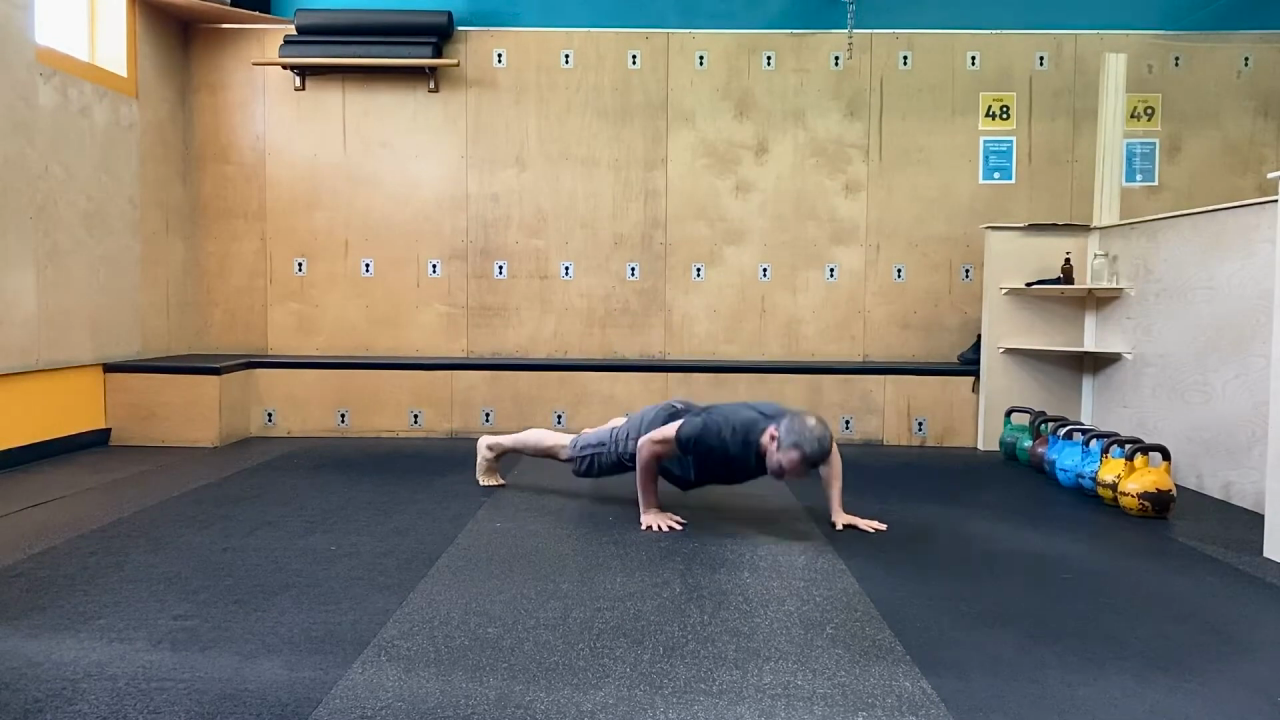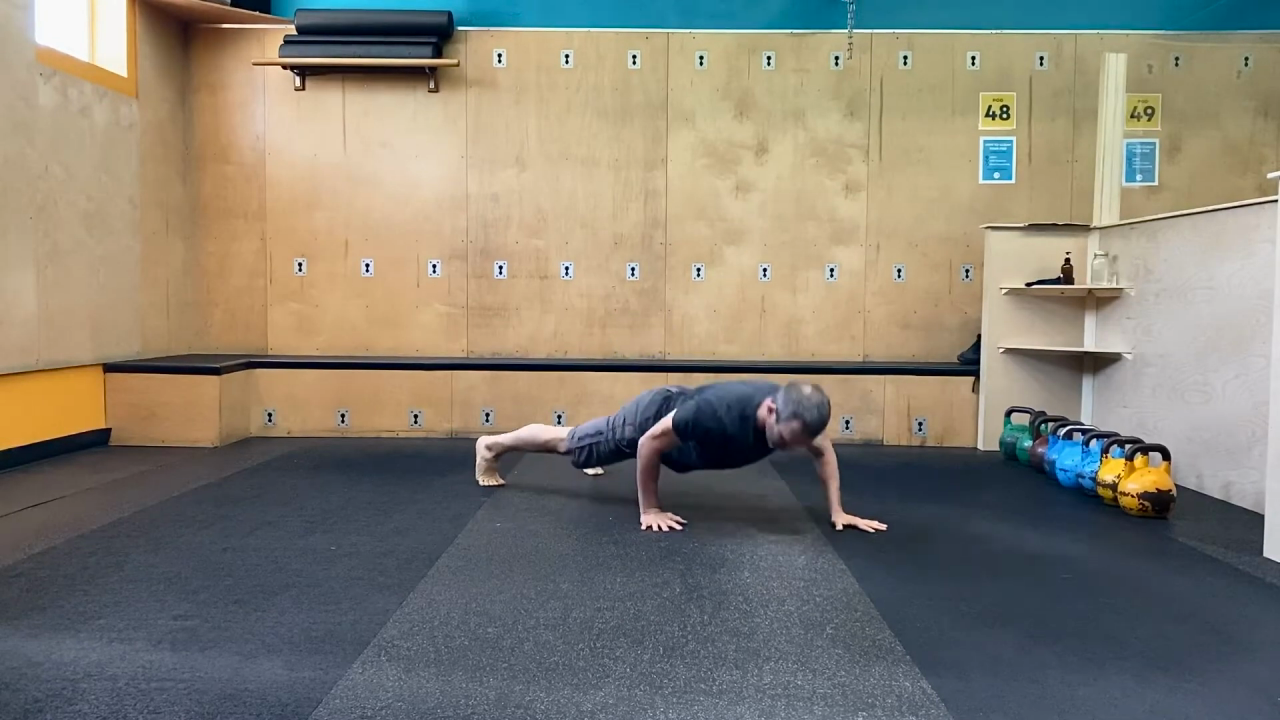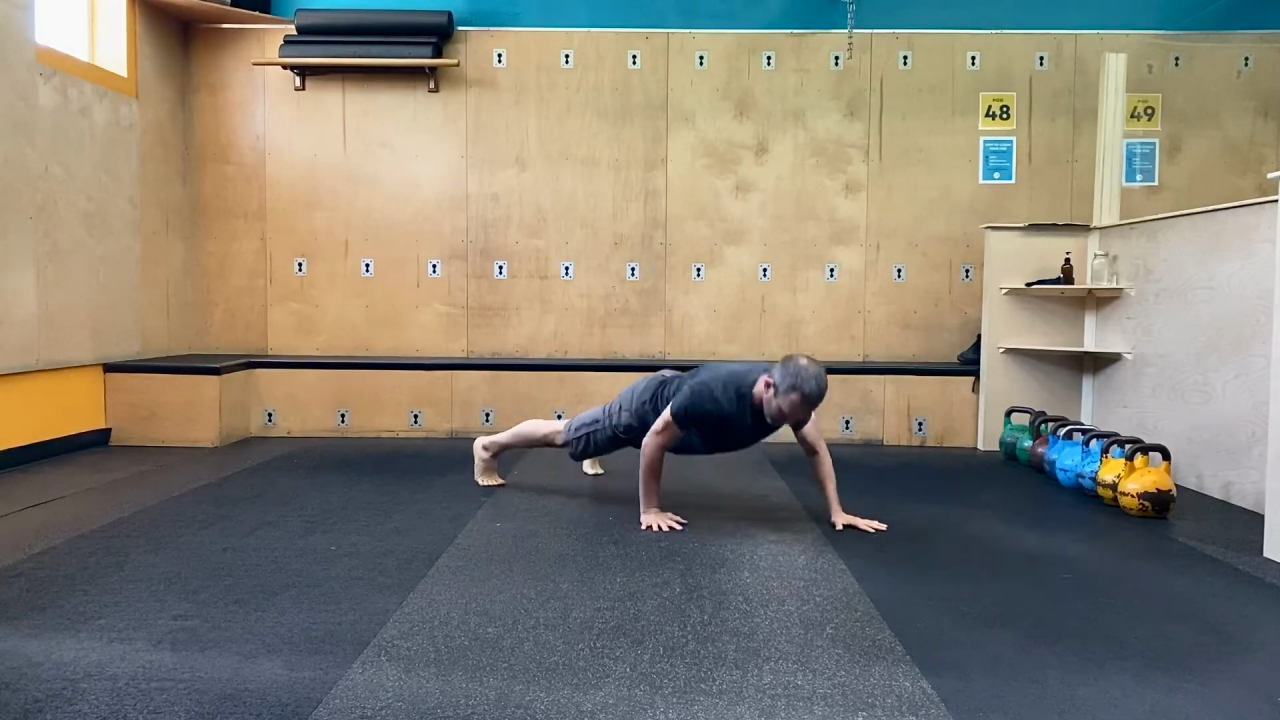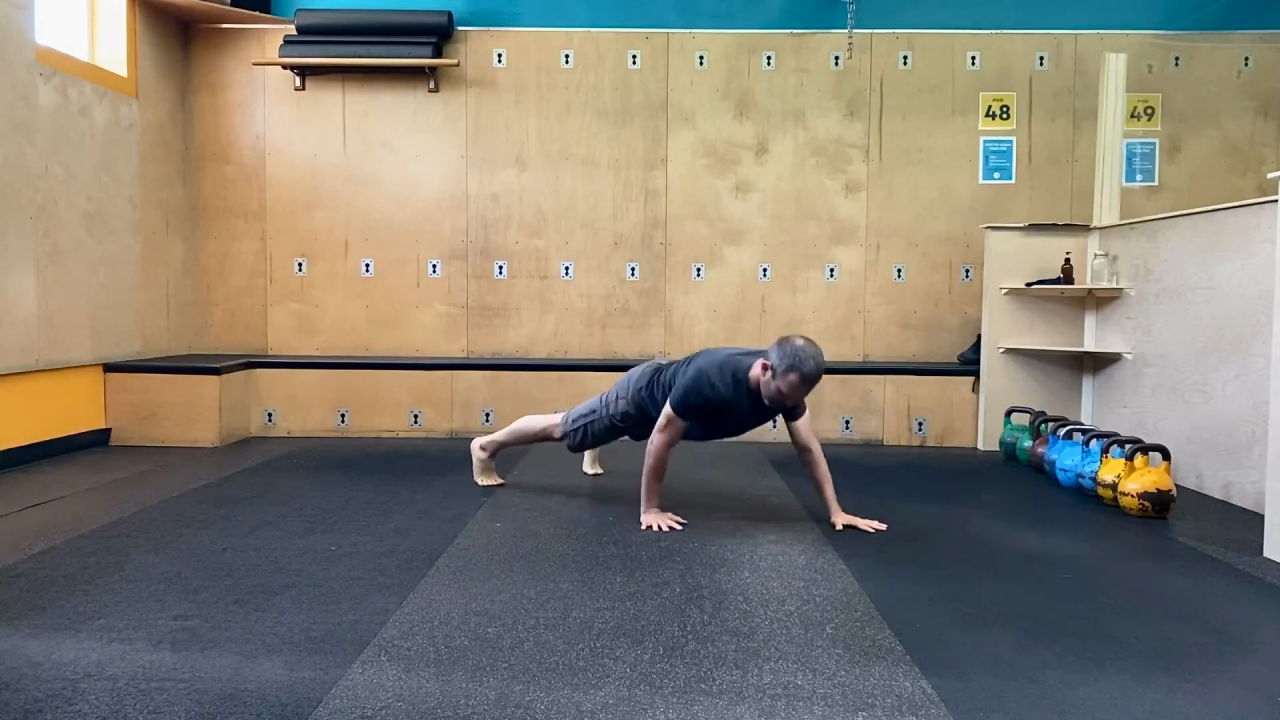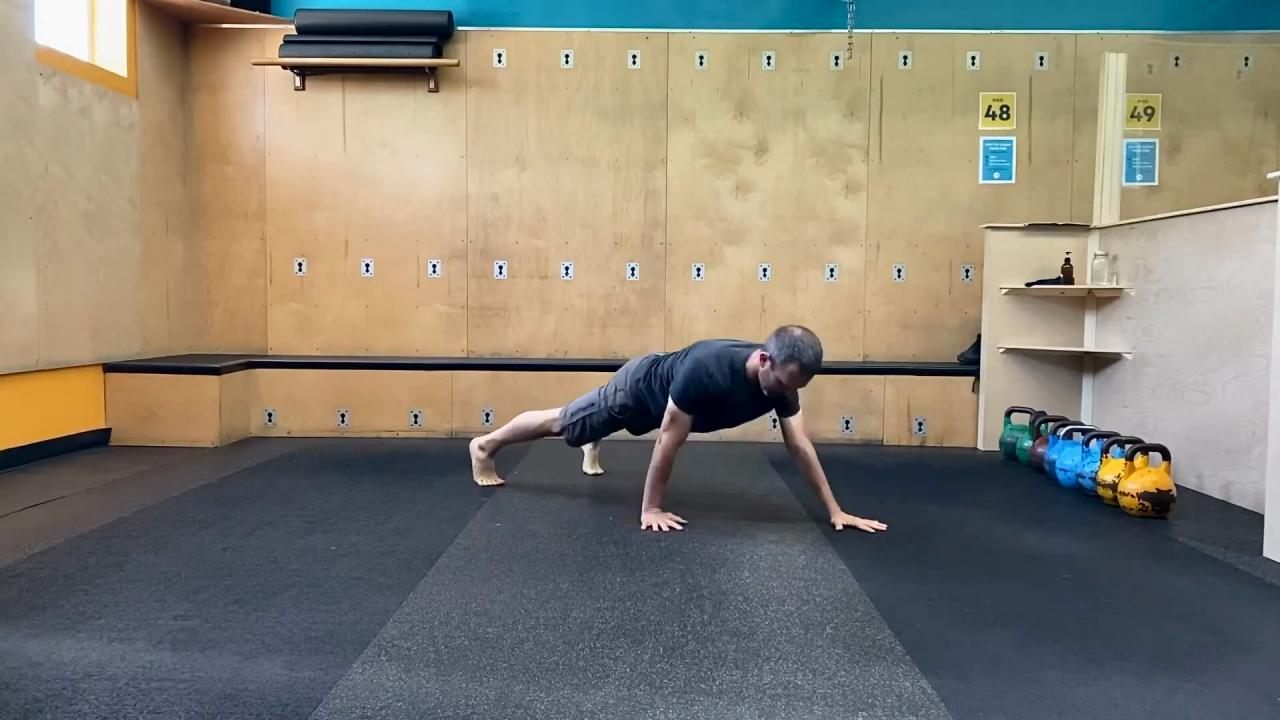
dt=0.1s
person 1, frame 1
left shoulder: (793, 436)
right shoulder: (723, 434)
left elbow: (829, 452)
right elbow: (648, 447)
left wrist: (837, 512)
right wrist: (649, 511)
left hip: (682, 428)
right hip: (653, 432)
right knee: (567, 449)
left ankle: (592, 431)
right ankle: (493, 446)
person 1, frame 2
left shoulder: (792, 419)
right shoulder: (720, 414)
left elbow: (824, 449)
right elbow: (648, 443)
left wrist: (837, 511)
right wrist: (649, 510)
left hip: (682, 409)
right hip: (653, 416)
right knee: (565, 442)
left ankle: (592, 425)
right ankle: (492, 446)
person 1, frame 3
left shoulder: (787, 396)
right shoulder: (714, 394)
left elbow: (816, 447)
right elbow: (652, 440)
left wrist: (836, 512)
right wrist: (649, 510)
left hip: (675, 407)
right hip: (644, 407)
right knee: (564, 435)
left ankle: (591, 456)
right ankle: (488, 447)
person 1, frame 4
left shoulder: (784, 385)
right shoulder: (711, 379)
left elbow: (808, 447)
right elbow: (660, 440)
left wrist: (836, 512)
right wrist: (649, 509)
left hip: (670, 399)
right hip: (641, 396)
right knee: (562, 428)
left ankle: (590, 452)
right ankle: (486, 446)
person 1, frame 5
left shoulder: (782, 378)
right shoulder: (708, 369)
left elbow: (799, 445)
right elbow: (670, 439)
left wrist: (835, 511)
right wrist: (650, 510)
left hip: (665, 397)
right hip: (638, 387)
right knee: (560, 423)
left ankle: (590, 447)
right ankle: (485, 447)
